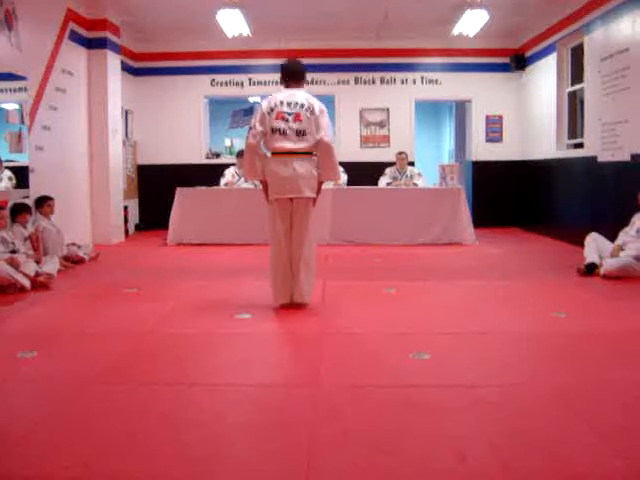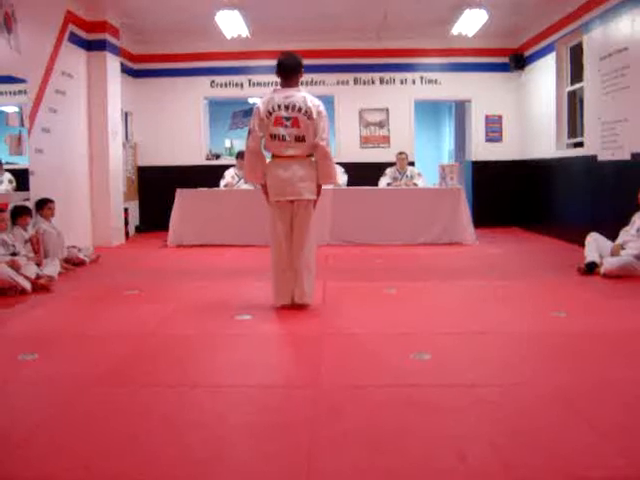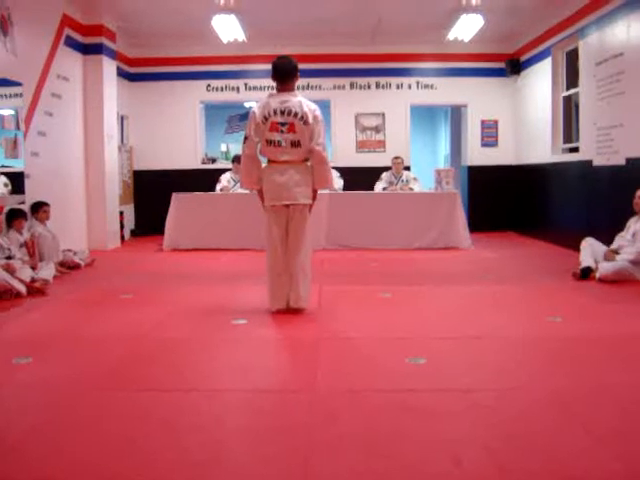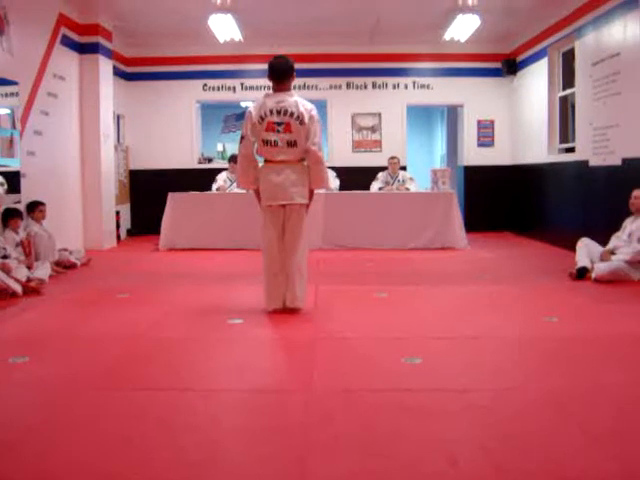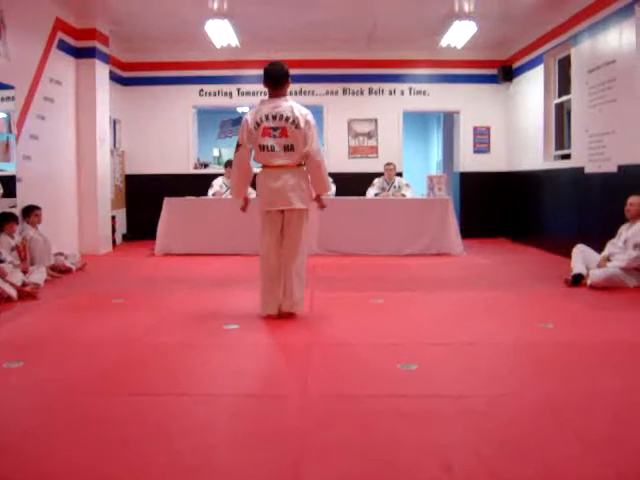
dt=0.2s
person 1, frame 1
left shoulder: (267, 103)
right shoulder: (315, 104)
left elbow: (252, 142)
right elbow: (325, 143)
left wrist: (262, 177)
right wrist: (322, 178)
left hip: (277, 170)
right hip: (304, 171)
left knee: (279, 237)
right knee: (303, 237)
left ankle: (282, 296)
right ankle: (301, 295)
person 1, frame 2
left shoulder: (264, 104)
right shoulder: (314, 104)
left elbow: (253, 146)
right elbow: (322, 147)
left wrist: (261, 180)
right wrist: (321, 181)
left hip: (277, 173)
right hip: (304, 173)
left knee: (280, 239)
right knee: (303, 238)
left ankle: (283, 297)
right ankle: (302, 296)
person 1, frame 3
left shoulder: (259, 109)
right shoulder: (310, 109)
left elbow: (249, 151)
right elbow: (318, 152)
left wrist: (256, 185)
right wrist: (317, 186)
left hip: (273, 179)
right hip: (300, 178)
left knee: (275, 244)
right knee: (299, 243)
left ankle: (278, 301)
right ankle: (298, 300)
person 1, frame 4
left shoulder: (256, 109)
right shoulder: (306, 108)
left elbow: (246, 151)
right elbow: (314, 152)
left wrist: (254, 185)
right wrist: (314, 186)
left hip: (270, 178)
right hip: (296, 178)
left knee: (272, 243)
right knee: (295, 243)
left ankle: (274, 301)
right ankle: (294, 299)
person 1, frame 5
left shoulder: (252, 116)
right shoulder: (302, 113)
left elbow: (241, 158)
right elbow: (314, 156)
left wrist: (242, 193)
right wrist: (319, 191)
left hip: (268, 183)
right hip: (295, 182)
left knee: (269, 249)
right knee: (294, 249)
left ankle: (270, 306)
right ankle: (290, 304)
